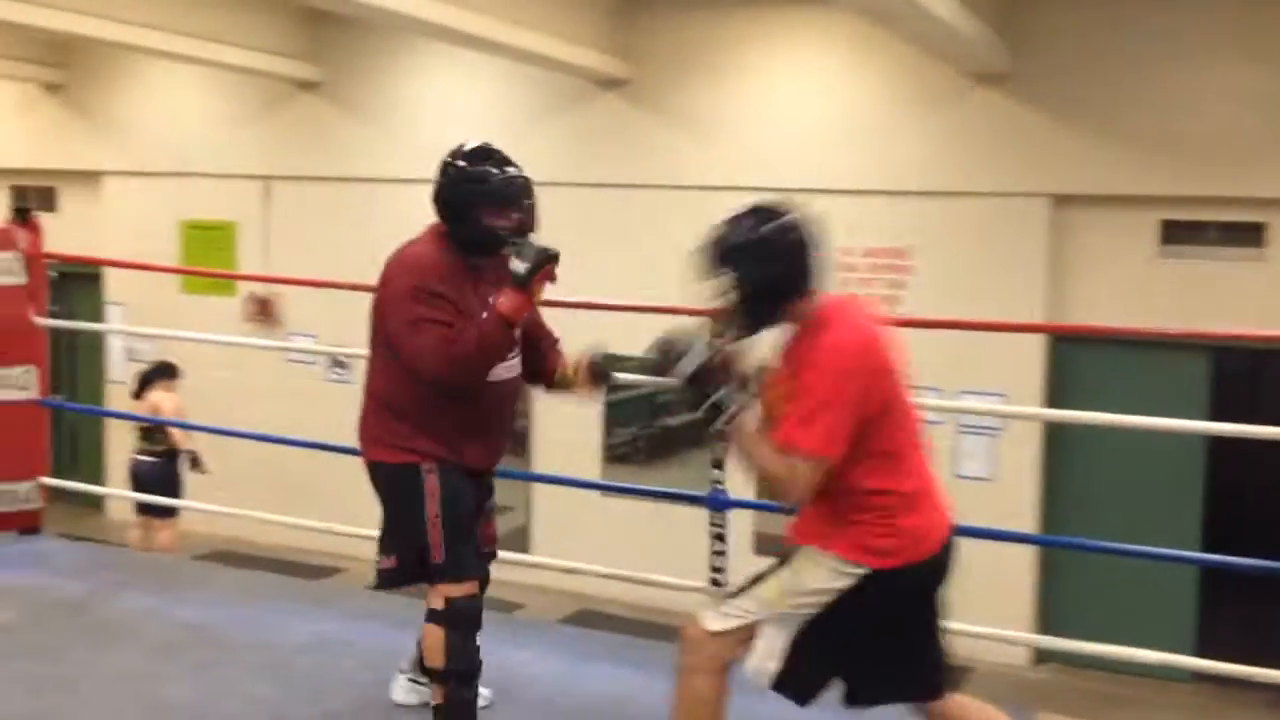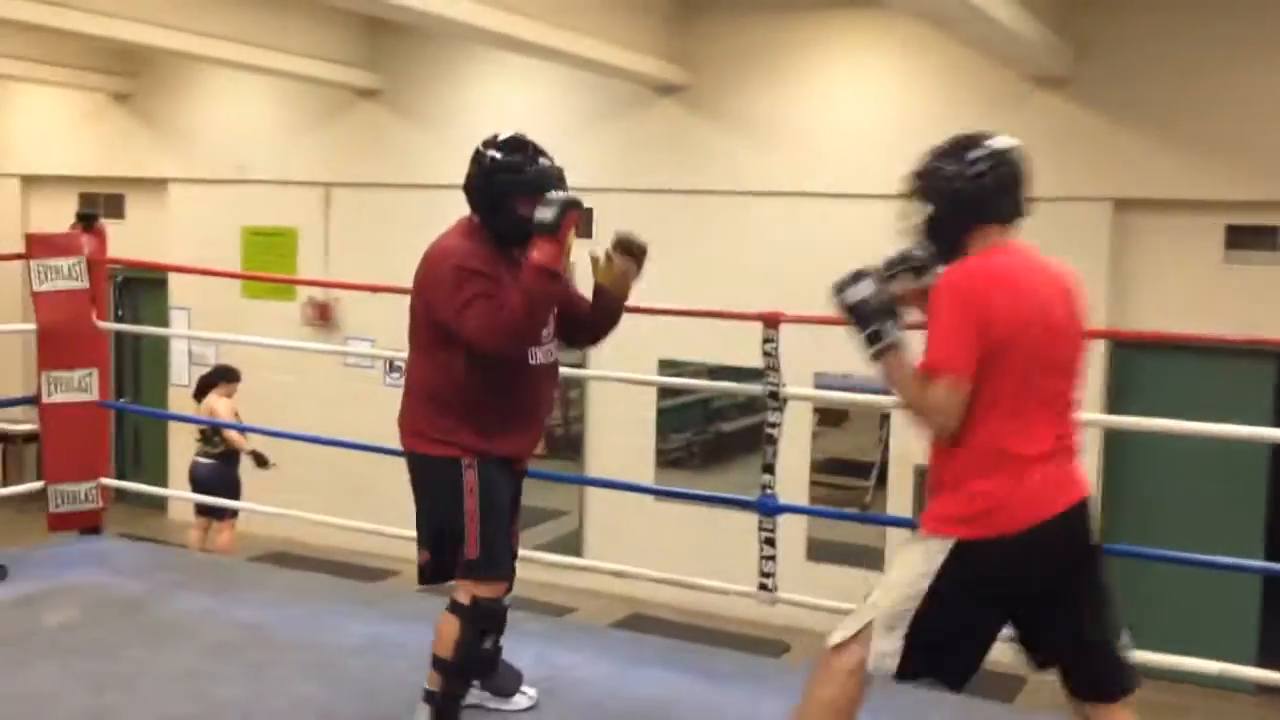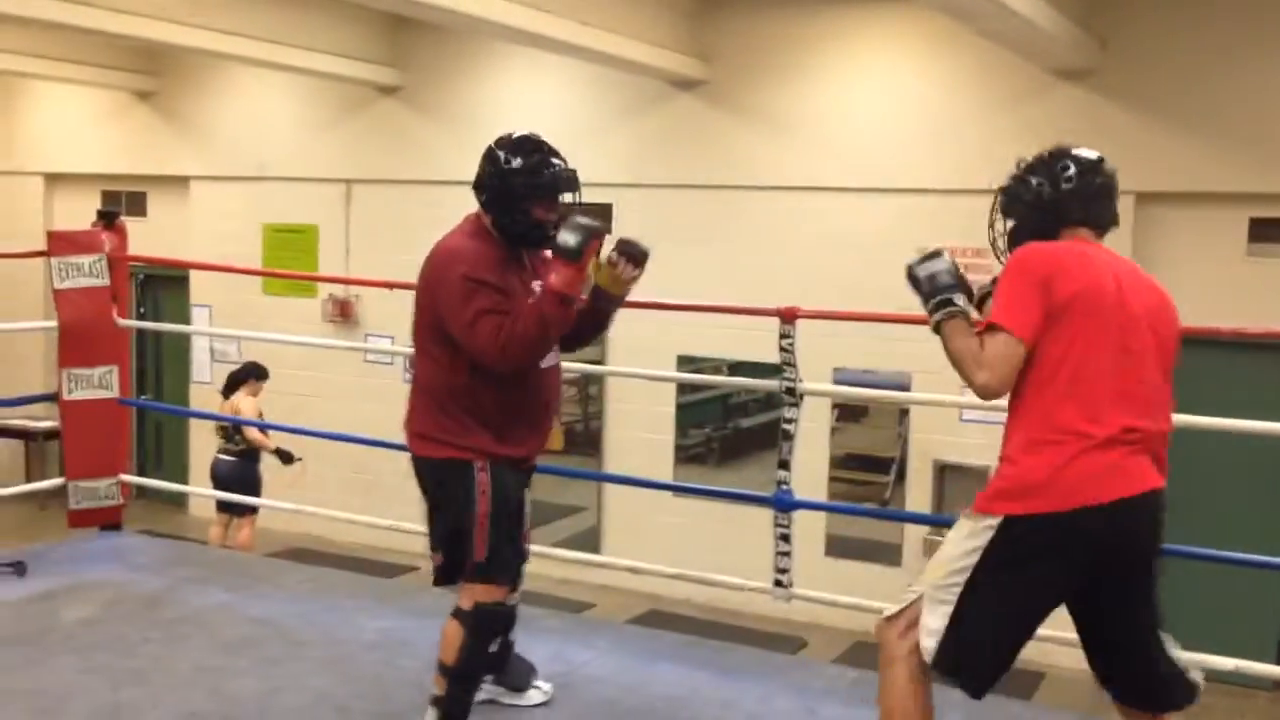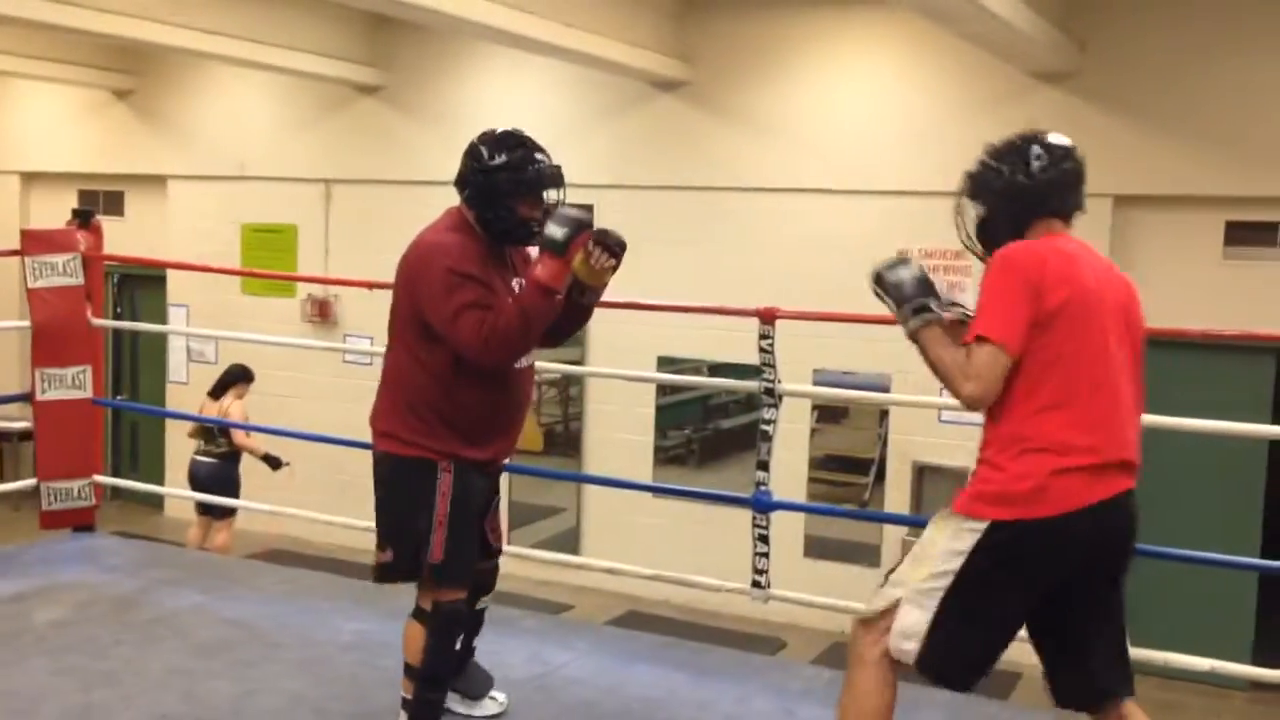
dt=0.2s
person 1, frame 1
left shoulder: (495, 264)
right shoulder: (418, 269)
left elbow: (530, 347)
right elbow: (445, 363)
left wrist: (565, 369)
right wrist: (512, 300)
left hip: (470, 452)
right hip: (417, 453)
left knee: (466, 573)
right knee: (456, 587)
person 1, frame 2
left shoulder: (519, 249)
right shoulder: (456, 258)
left elbow: (575, 329)
right elbow: (501, 335)
left wrist: (611, 291)
right wrist: (548, 257)
left hip: (500, 445)
right hip: (456, 448)
left knee: (495, 571)
right knee: (480, 586)
left ankle: (478, 672)
person 1, frame 3
left shoulder: (527, 252)
right shoulder: (462, 260)
left elbow: (566, 336)
right elbow: (508, 350)
left wrist: (607, 291)
right wrist: (567, 276)
left hip: (503, 447)
right hip: (463, 451)
left knee: (503, 570)
right knee: (484, 590)
left ankle: (495, 668)
person 1, frame 4
left shoulder: (507, 247)
right shoulder: (442, 254)
left elbow: (545, 331)
right elbow: (491, 344)
left wrist: (585, 284)
right wrist: (551, 268)
left hip: (473, 447)
right hip: (429, 451)
left knee: (476, 574)
right knee: (445, 590)
person 2, frame 1
left shoulder: (837, 349)
right shoulder: (835, 322)
left elbow: (793, 487)
right elbow: (801, 421)
left hip: (874, 548)
right hip: (914, 540)
left knee: (705, 643)
person 2, frame 2
left shoulder: (964, 283)
right shoulder: (1059, 284)
left elbow: (941, 418)
left wrist: (879, 332)
left hip: (980, 525)
right hip: (1062, 512)
left knee: (847, 655)
person 2, frame 3
left shoulder: (1037, 263)
right shoulder: (1154, 295)
left elbow: (989, 378)
left wrist: (946, 306)
left hip: (1041, 506)
right hip: (1134, 505)
left knee: (902, 636)
person 2, frame 4
left shoulder: (1021, 263)
right shoulder: (1118, 284)
left elbow: (977, 387)
left wrist: (918, 312)
left hip: (1019, 507)
right hip: (1105, 509)
left knee: (874, 638)
person 3, frame 1
left shoulder: (141, 401)
right shoulder: (166, 399)
right elbow: (173, 429)
right wrist: (189, 452)
left hip: (140, 464)
right hip: (161, 467)
left knee: (142, 520)
right knee: (165, 523)
person 3, frame 2
left shoulder: (203, 403)
right shoulder: (222, 403)
right elbow: (229, 433)
right wrist: (252, 452)
left hip: (199, 468)
right hip: (220, 471)
left knee: (201, 522)
right knee: (225, 525)
person 3, frame 3
left shoulder: (227, 401)
right shoulder: (247, 402)
right elbow: (251, 434)
right wrist: (277, 450)
left hip: (220, 465)
right hip: (241, 468)
left knee: (221, 519)
right knee: (245, 522)
person 3, frame 4
left shoulder: (208, 401)
right shoulder: (235, 405)
left elbow: (192, 432)
right elbow: (240, 440)
right wrist: (266, 457)
left hip: (197, 467)
right hip: (220, 470)
left knee: (201, 521)
right knee: (223, 525)
